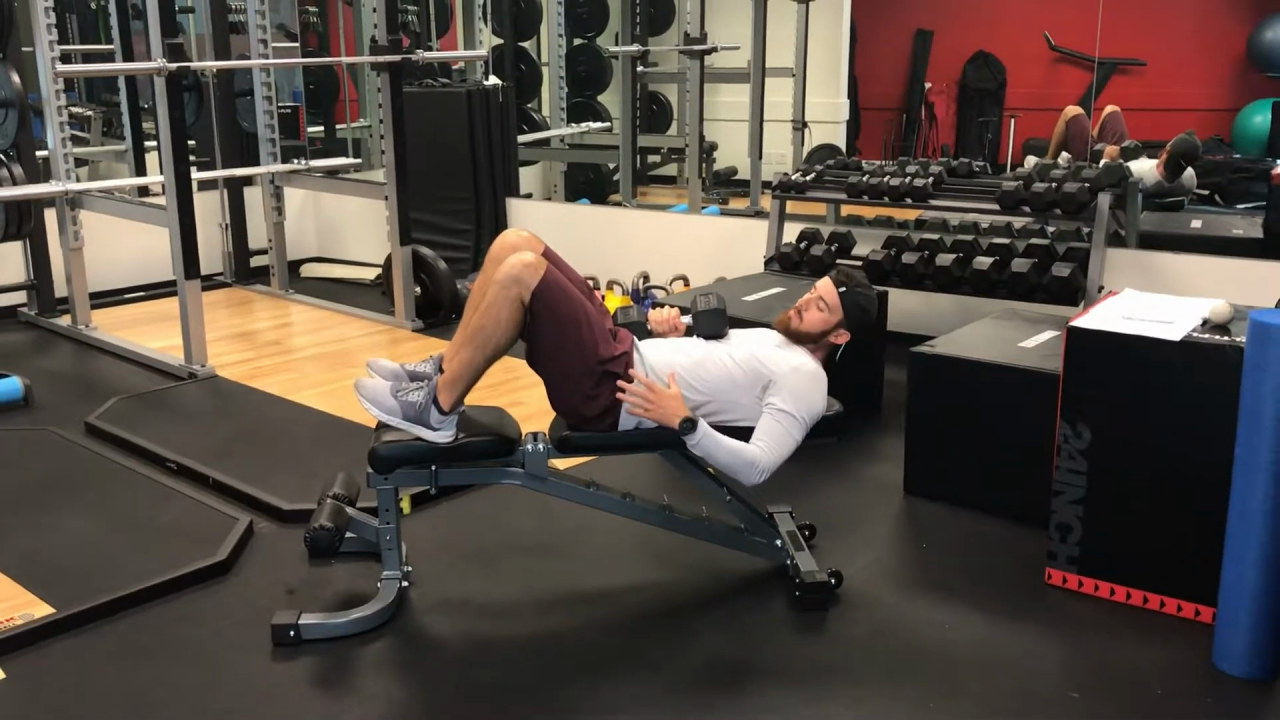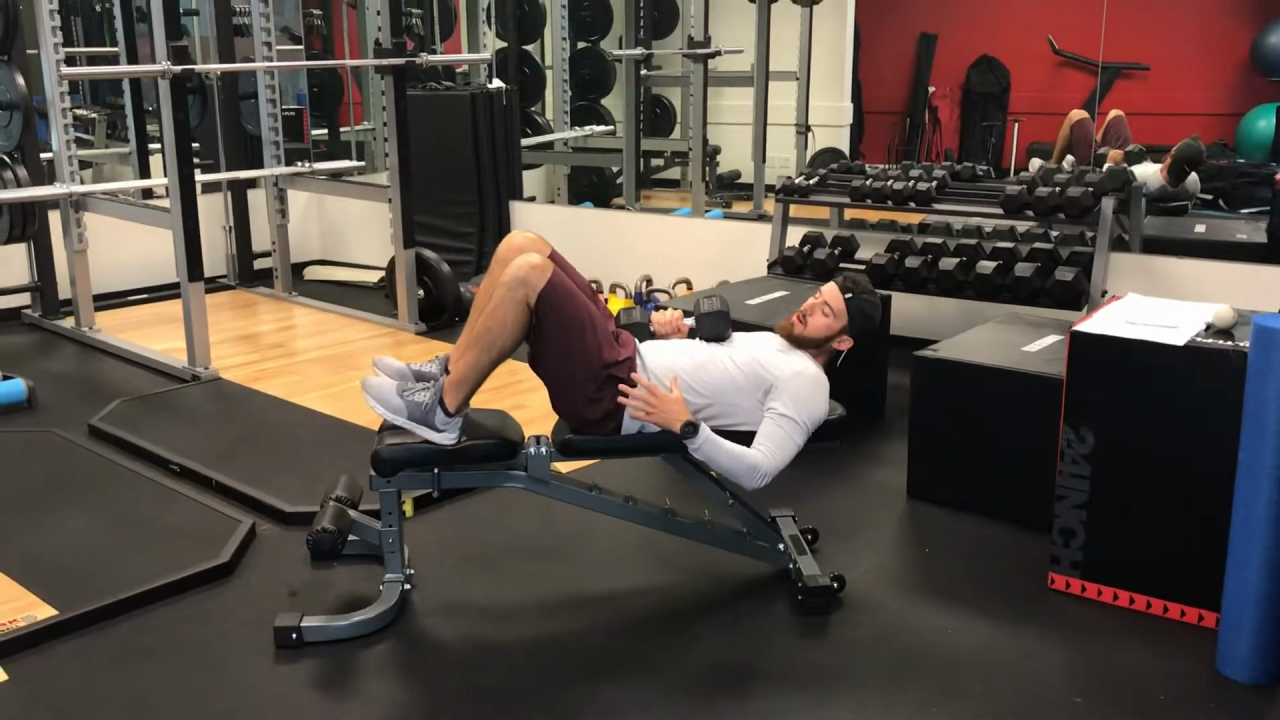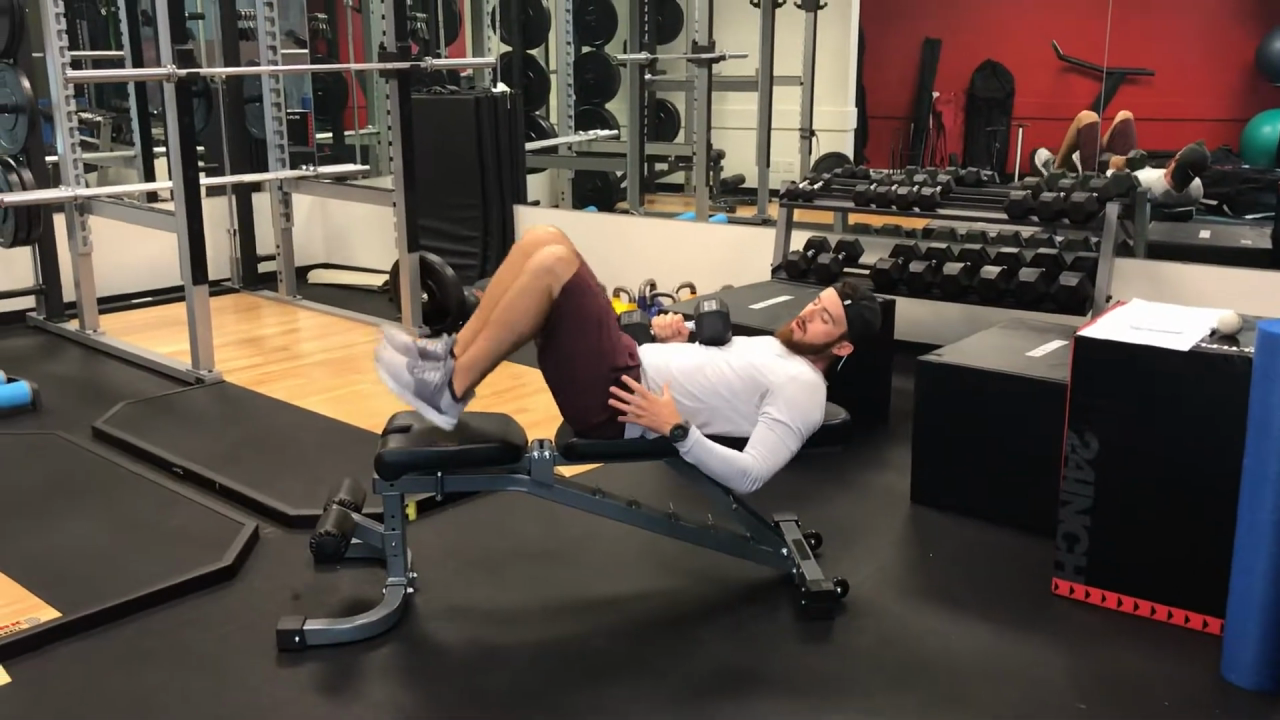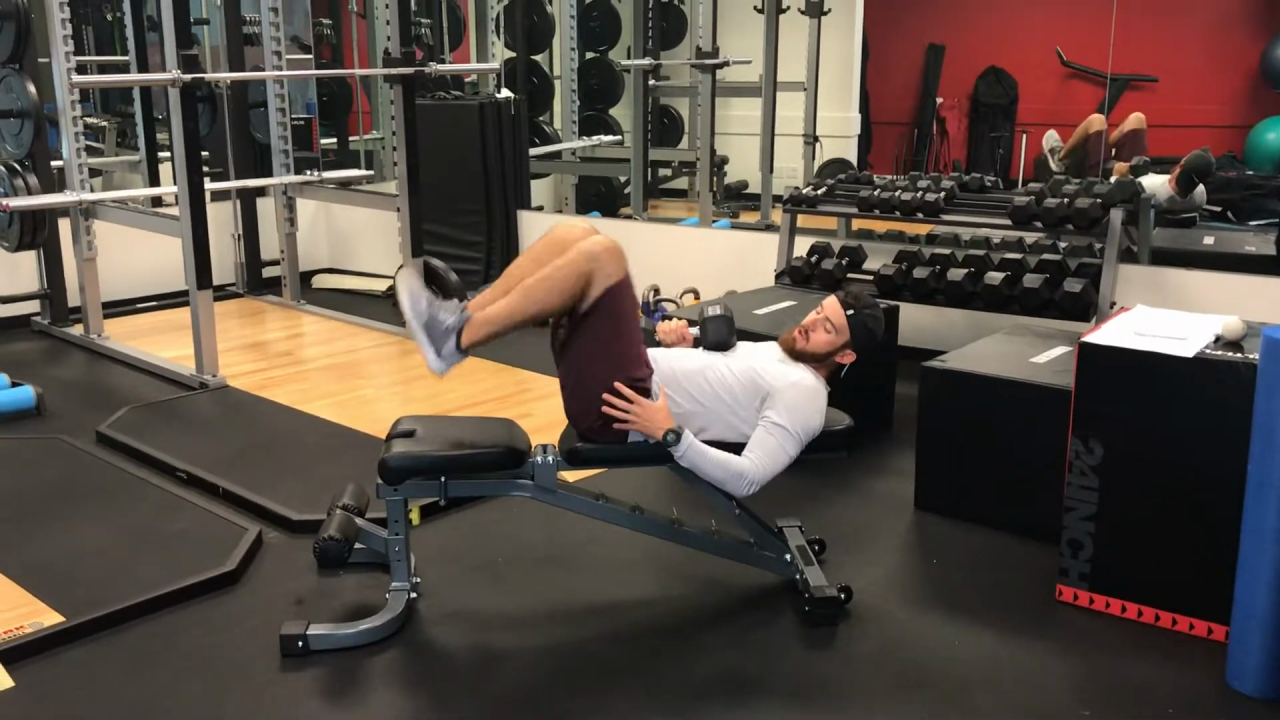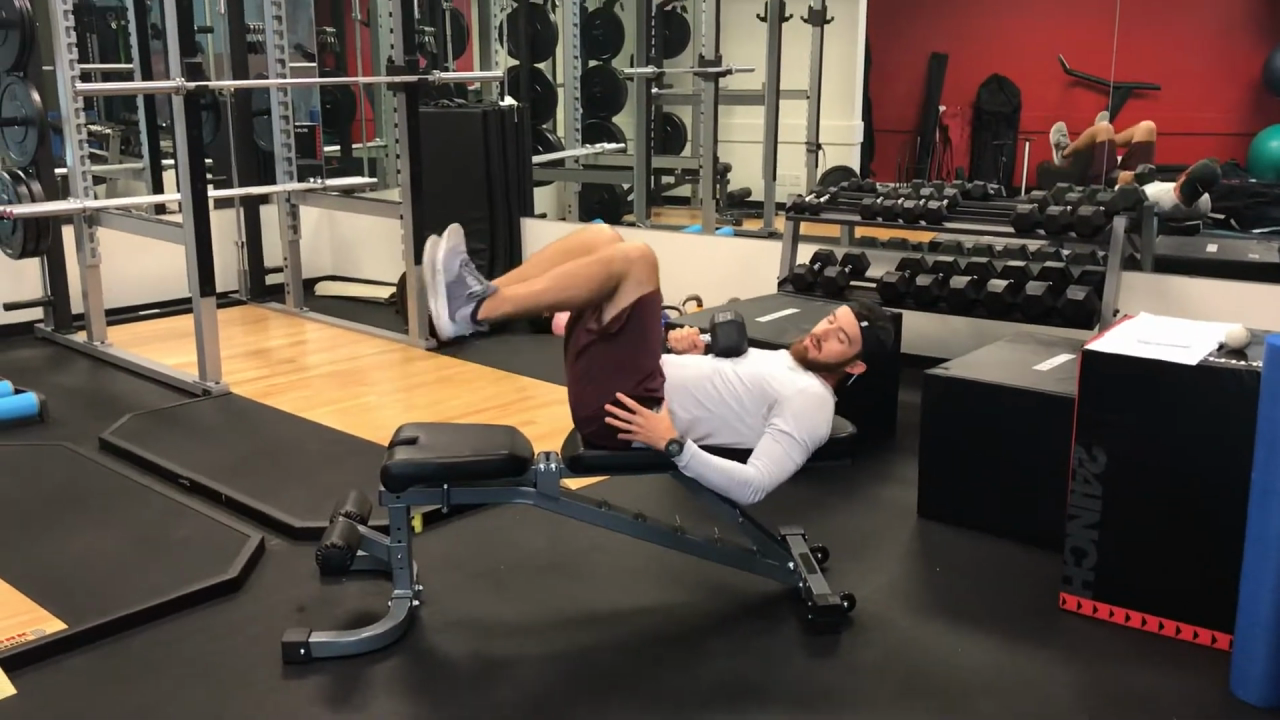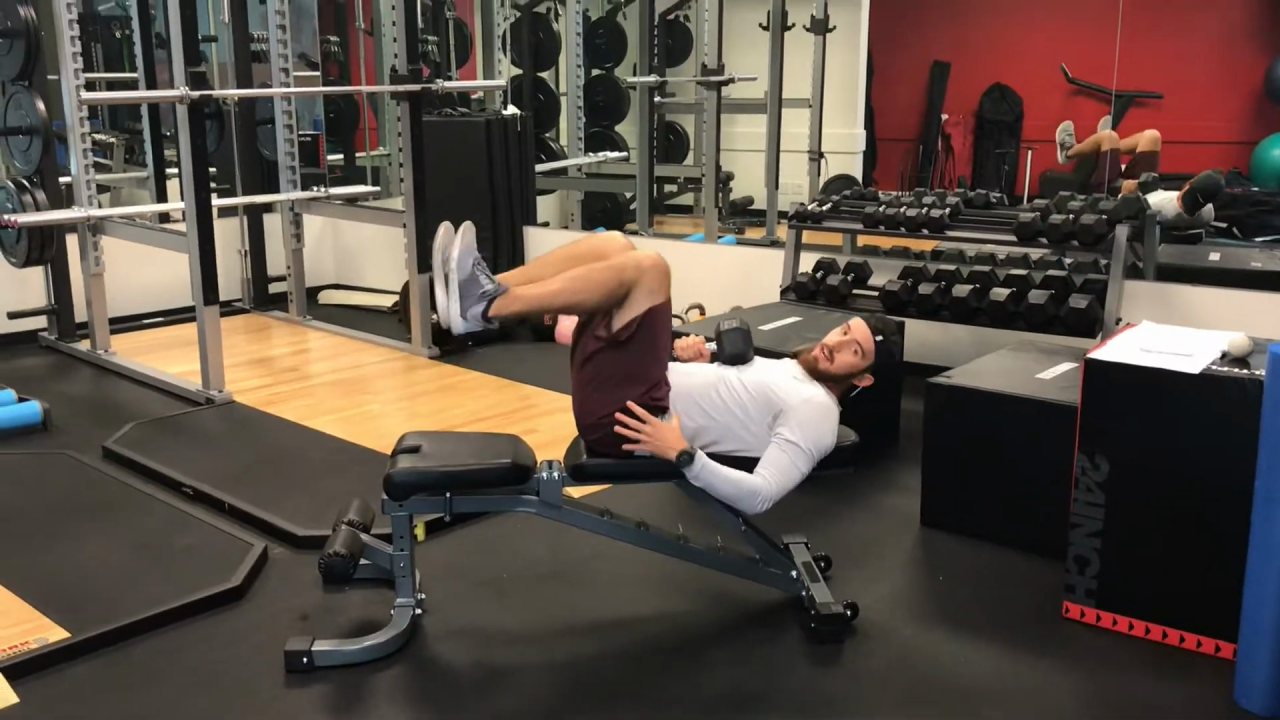
dt=0.2s
person 1, frame 1
left shoulder: (802, 380)
right shoulder: (771, 341)
left elbow: (756, 466)
left wrist: (685, 422)
right wrist: (673, 332)
left hip: (612, 397)
right hip: (624, 356)
left knee: (521, 272)
right knee: (515, 244)
left ankle: (438, 407)
right ankle: (443, 370)
person 1, frame 2
left shoulder: (803, 385)
right shoulder: (772, 344)
left elbow: (758, 471)
left wrist: (686, 426)
right wrist: (675, 335)
left hip: (613, 401)
right hip: (626, 359)
left knee: (528, 273)
right knee: (523, 246)
left ankle: (443, 408)
right ankle: (448, 372)
person 1, frame 3
left shoulder: (801, 390)
right shoulder: (775, 349)
left elbow: (749, 474)
left wrist: (677, 429)
right wrist: (677, 340)
left hip: (614, 404)
right hip: (631, 368)
left knee: (554, 263)
right knee: (544, 240)
left ankle: (447, 390)
right ankle: (450, 357)
person 1, frame 4
left shoulder: (802, 396)
right shoulder: (776, 355)
left elbow: (747, 478)
left wrist: (670, 434)
right wrist: (682, 344)
left hip: (615, 406)
right hip: (635, 378)
left knee: (602, 253)
right knee: (577, 234)
left ankle: (456, 340)
right ankle: (460, 322)
person 1, frame 5
left shoulder: (809, 403)
right shoulder: (784, 364)
left elbow: (752, 487)
left wrist: (673, 444)
right wrist: (692, 350)
left hip: (624, 410)
right hip: (638, 386)
left knee: (636, 259)
right knee: (604, 239)
left ankle: (471, 310)
right ankle: (479, 295)
person 1, frame 6
left shoulder: (814, 413)
right shoulder: (788, 372)
left elbow: (760, 495)
left wrist: (683, 455)
right wrist: (697, 357)
left hip: (628, 419)
right hip: (642, 397)
left knee: (648, 267)
right knee: (615, 246)
left ankle: (482, 306)
right ankle: (487, 290)
